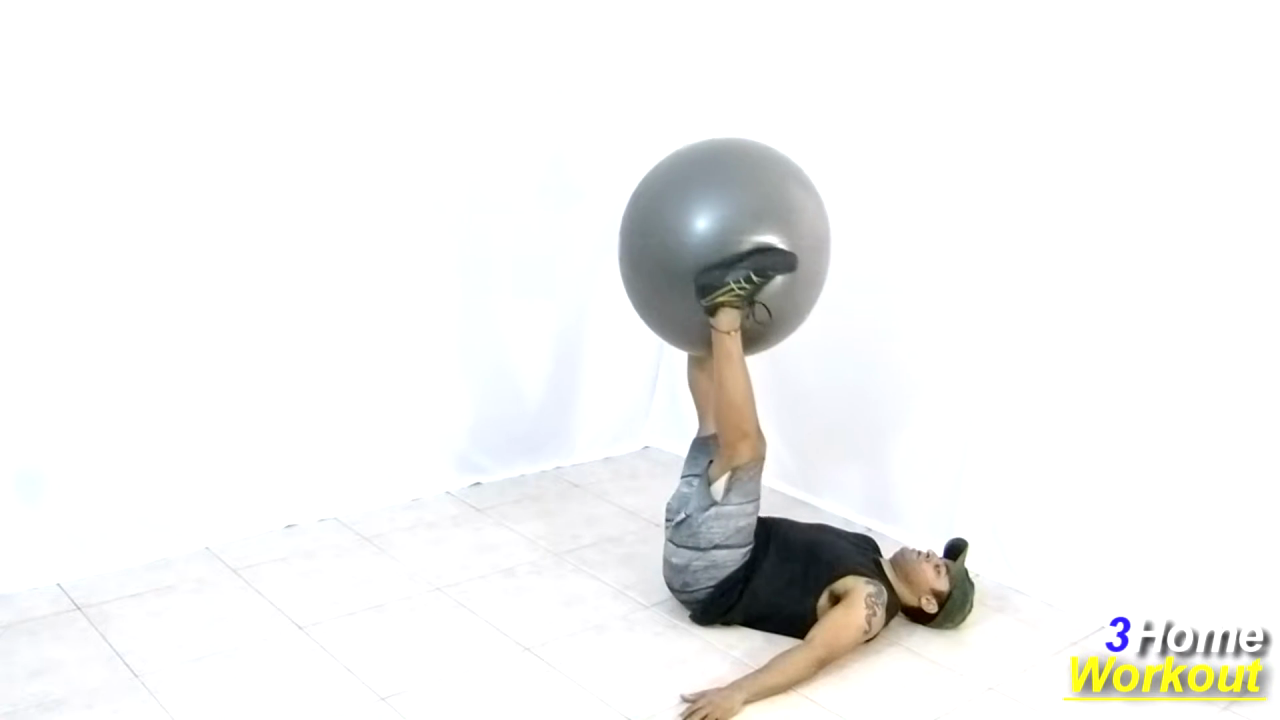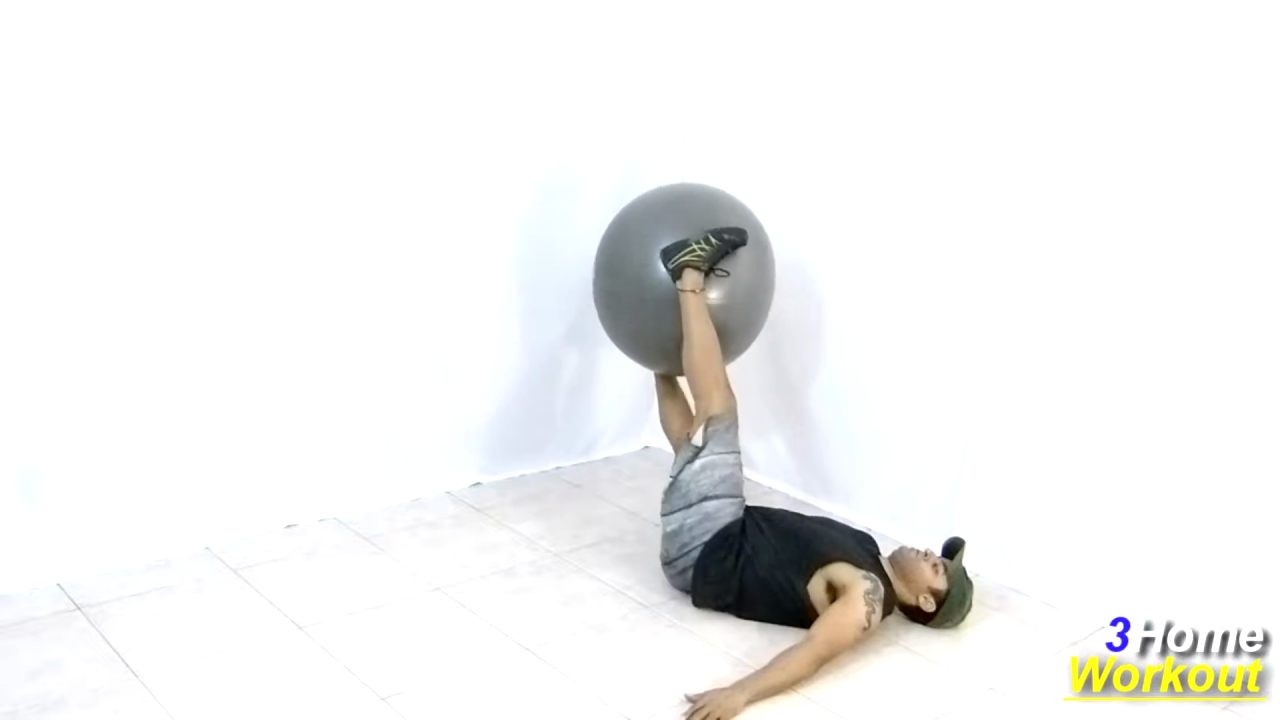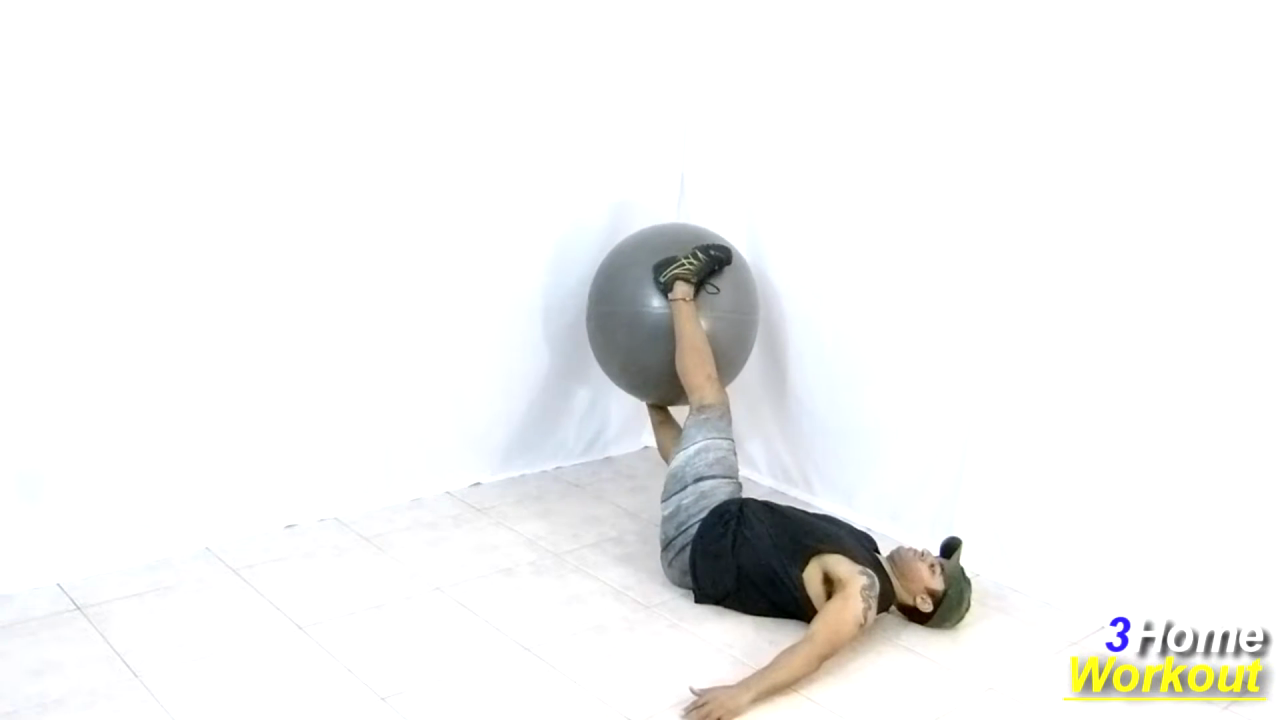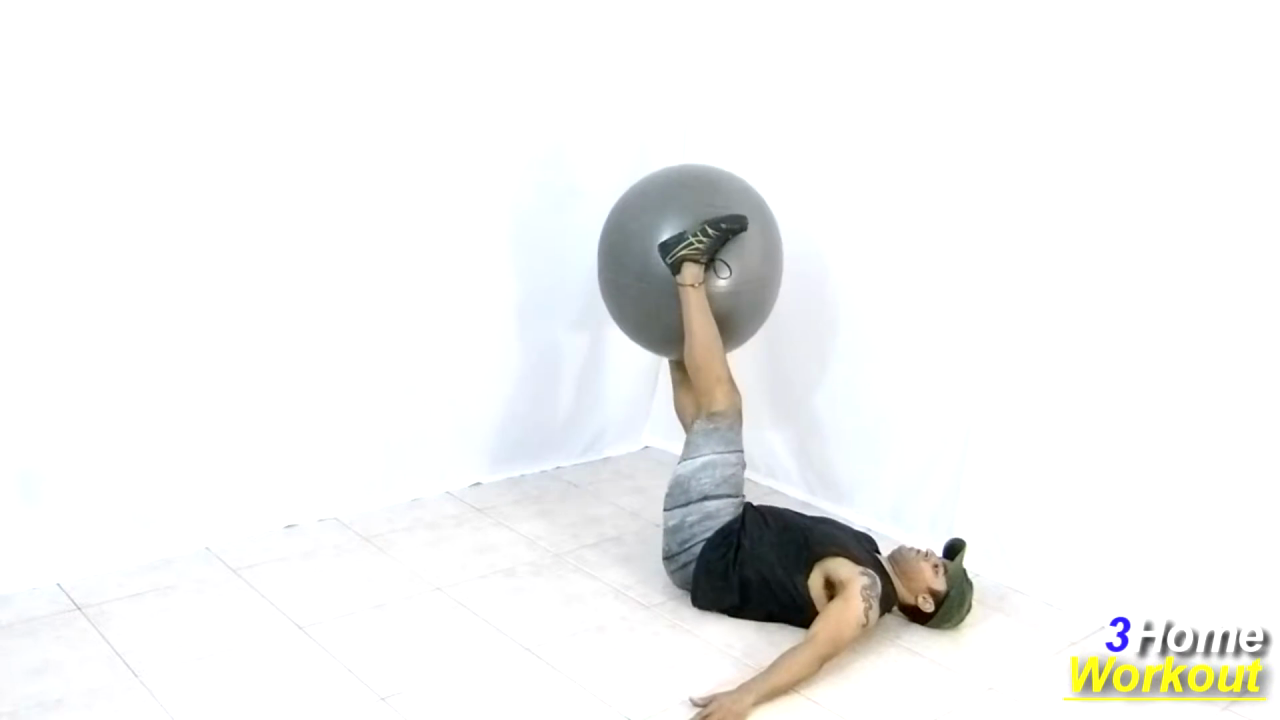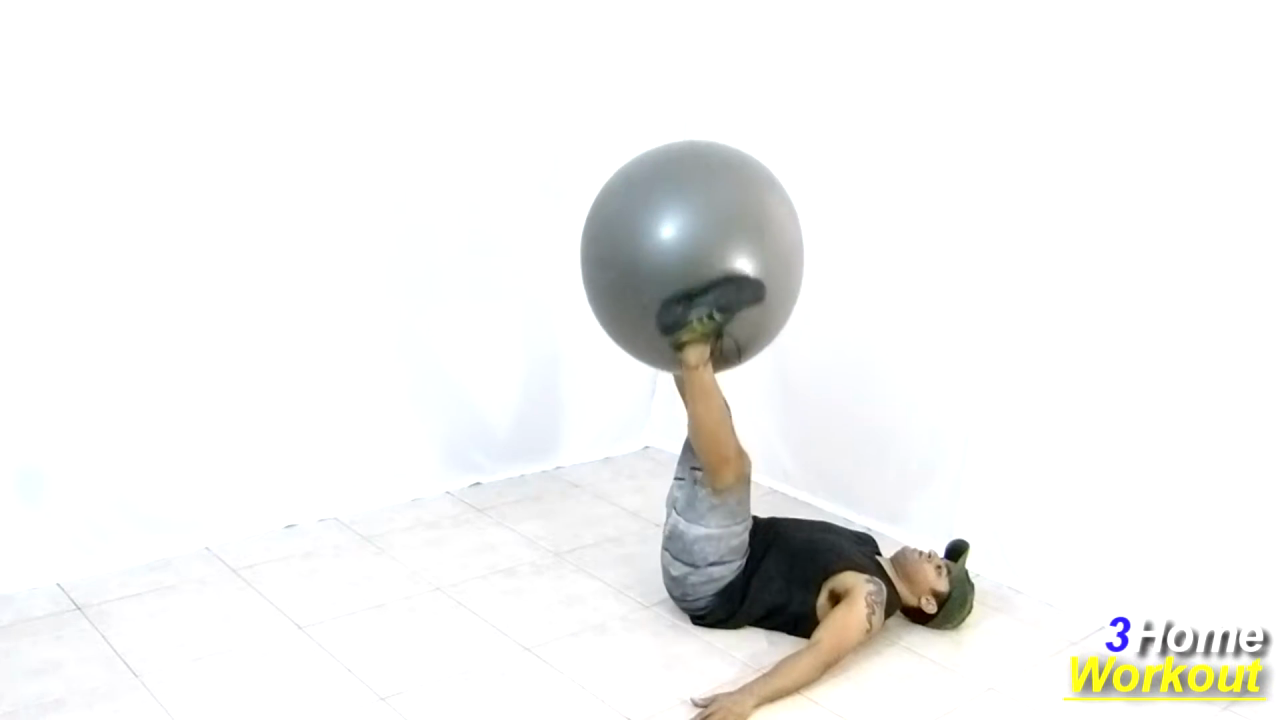
dt=0.5s
person 1, frame 1
left shoulder: (869, 603)
right shoulder: (865, 552)
left elbow: (814, 655)
left hip: (707, 578)
right hip: (707, 547)
left knee: (743, 446)
right knee: (718, 419)
left ankle: (729, 308)
right ankle: (724, 306)
person 1, frame 2
left shoulder: (867, 597)
right shoulder: (866, 552)
left elbow: (815, 652)
left hip: (704, 553)
right hip: (712, 547)
left knee: (716, 409)
left ankle: (691, 276)
person 1, frame 3
left shoulder: (862, 590)
right shoulder: (864, 551)
left elbow: (814, 650)
left hip: (702, 537)
right hip: (712, 536)
left knee: (709, 401)
left ankle: (682, 286)
person 1, frame 4
left shoulder: (865, 593)
right shoulder: (866, 553)
left elbow: (816, 650)
left hip: (704, 553)
right hip: (718, 543)
left knee: (721, 406)
left ankle: (691, 269)
person 1, frame 5
left shoulder: (869, 598)
right shoulder: (865, 551)
left elbow: (819, 655)
left hip: (706, 587)
left knee: (728, 466)
right knee: (711, 435)
left ankle: (696, 342)
right ankle: (694, 339)
